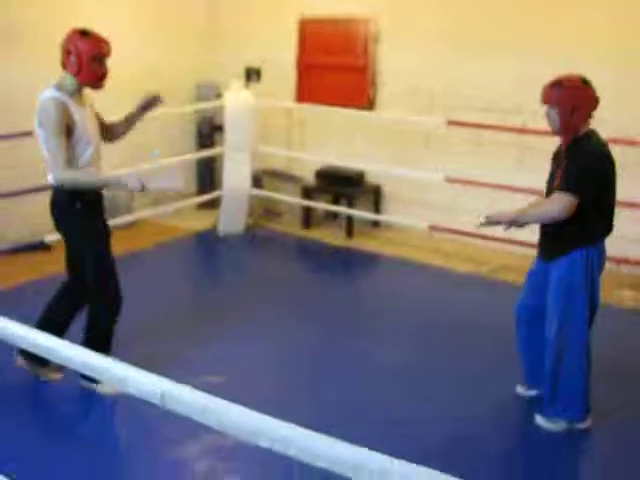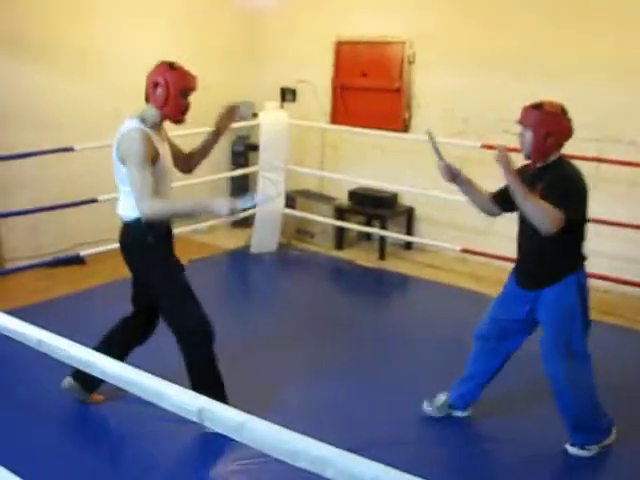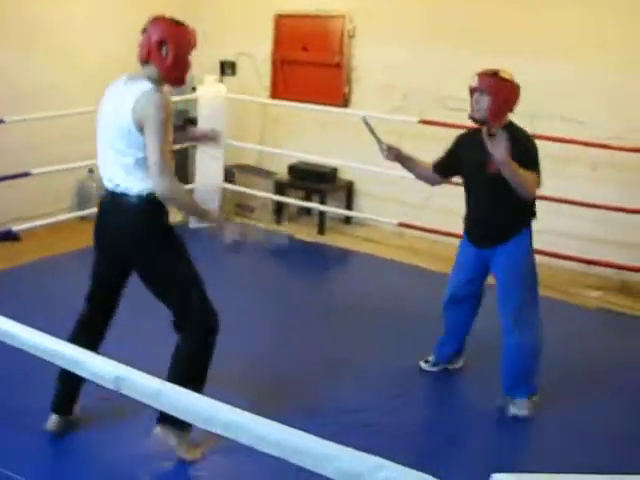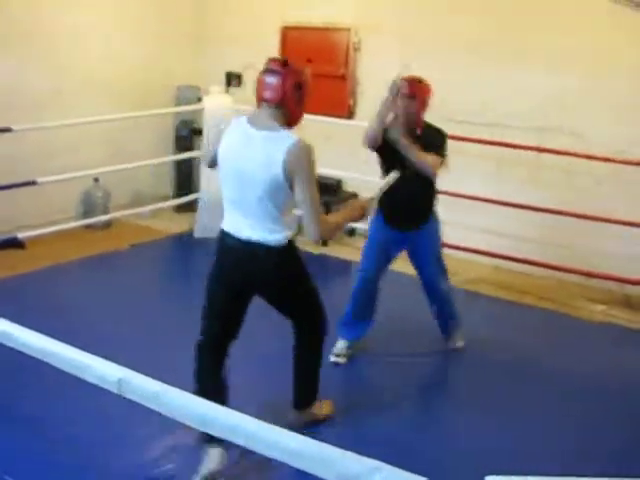
dt=1s
person 1, frame 1
left shoulder: (80, 99)
right shoulder: (54, 105)
left elbow: (106, 134)
right elbow: (61, 175)
left wrist: (139, 113)
right wrist: (120, 181)
left hip: (87, 201)
right hip: (73, 205)
left knee: (80, 283)
right knee: (105, 293)
left ankle: (35, 353)
right ankle: (92, 372)
person 1, frame 2
left shoulder: (156, 131)
right shoulder: (136, 138)
left elbow: (186, 164)
right elbow: (148, 207)
left wrist: (218, 132)
right wrist: (208, 206)
left hip: (152, 237)
right hip: (145, 239)
left knee: (143, 317)
right knee: (194, 327)
left ankle: (83, 378)
person 1, frame 3
left shoulder: (119, 87)
right shoulder: (154, 100)
right elbow: (163, 184)
left wrist: (187, 136)
right wrist: (211, 218)
left hip: (110, 215)
right hip: (141, 220)
left knee: (96, 311)
right knee: (200, 321)
left ankle: (61, 411)
right ankle: (172, 424)
person 1, frame 4
left shoulder: (233, 127)
right shoulder: (295, 149)
left elbow: (210, 161)
right elbow: (318, 232)
right wrist: (353, 211)
left hip: (231, 254)
right hip: (275, 258)
left knee: (211, 348)
right knee: (309, 321)
left ankle: (214, 445)
right ankle: (306, 405)
person 2, frame 1
left shoulder: (591, 155)
right shoulder: (568, 148)
left elbow: (560, 209)
left wrist: (512, 217)
right wrist: (522, 215)
left hip: (577, 256)
right hip: (554, 252)
left knee: (565, 332)
right knee: (529, 313)
left ankle: (570, 411)
right ankle: (541, 380)
person 2, frame 2
left shoulder: (567, 179)
right shoulder: (528, 173)
left elbow: (547, 224)
right elbow: (494, 206)
left wrist: (513, 180)
right wrist: (460, 179)
left hip: (560, 285)
right hip: (524, 278)
left knee: (564, 363)
right knee: (491, 338)
left ankle: (594, 432)
right ankle: (459, 399)
person 2, frame 3
left shoulder: (520, 142)
right shoulder: (466, 141)
left elbow: (529, 189)
right elbow: (435, 175)
left wrist: (504, 161)
right wrist: (403, 159)
left hip: (511, 242)
right hip: (474, 239)
left knee: (517, 315)
right knee: (458, 300)
left ankle: (522, 391)
right ankle: (448, 355)
person 2, frame 4
left shoulder: (434, 136)
right shoulder: (388, 130)
left elbow: (431, 169)
right elbow: (370, 140)
left wrist: (400, 140)
right wrist: (387, 103)
left hip: (423, 223)
right hip: (387, 220)
left knee: (435, 279)
right knee: (366, 278)
left ankle: (450, 327)
right ankle: (347, 337)
